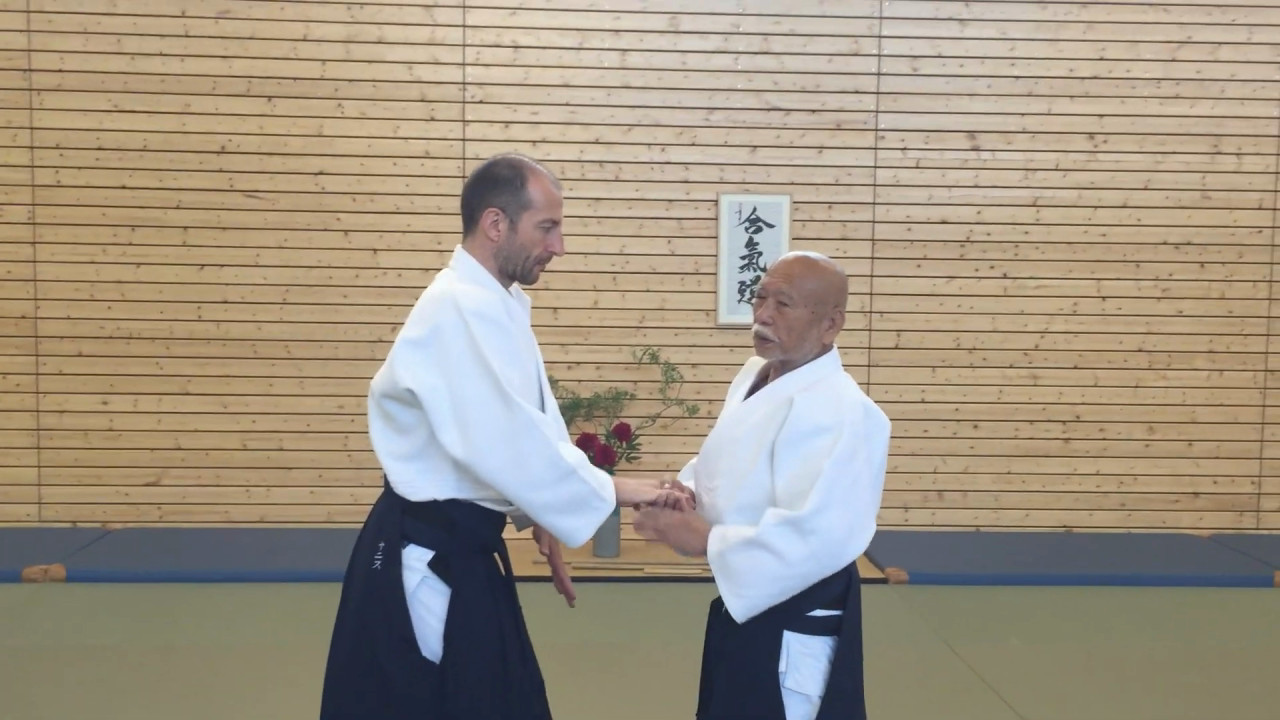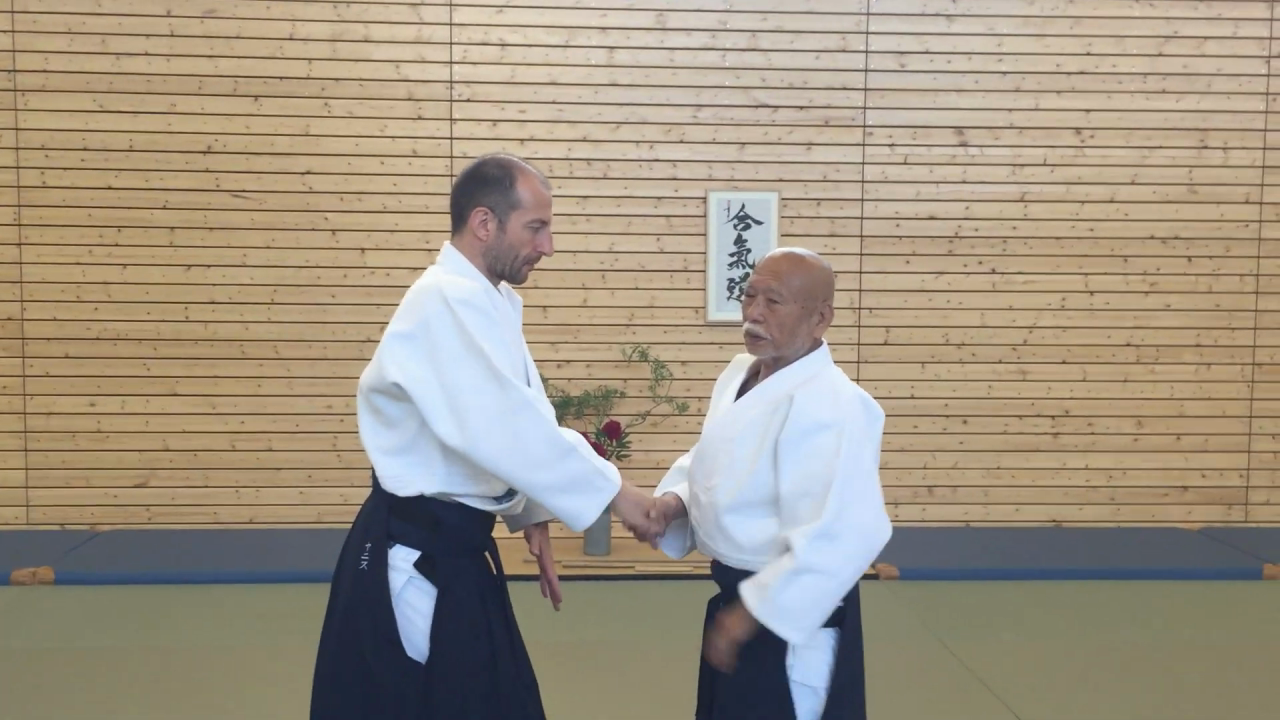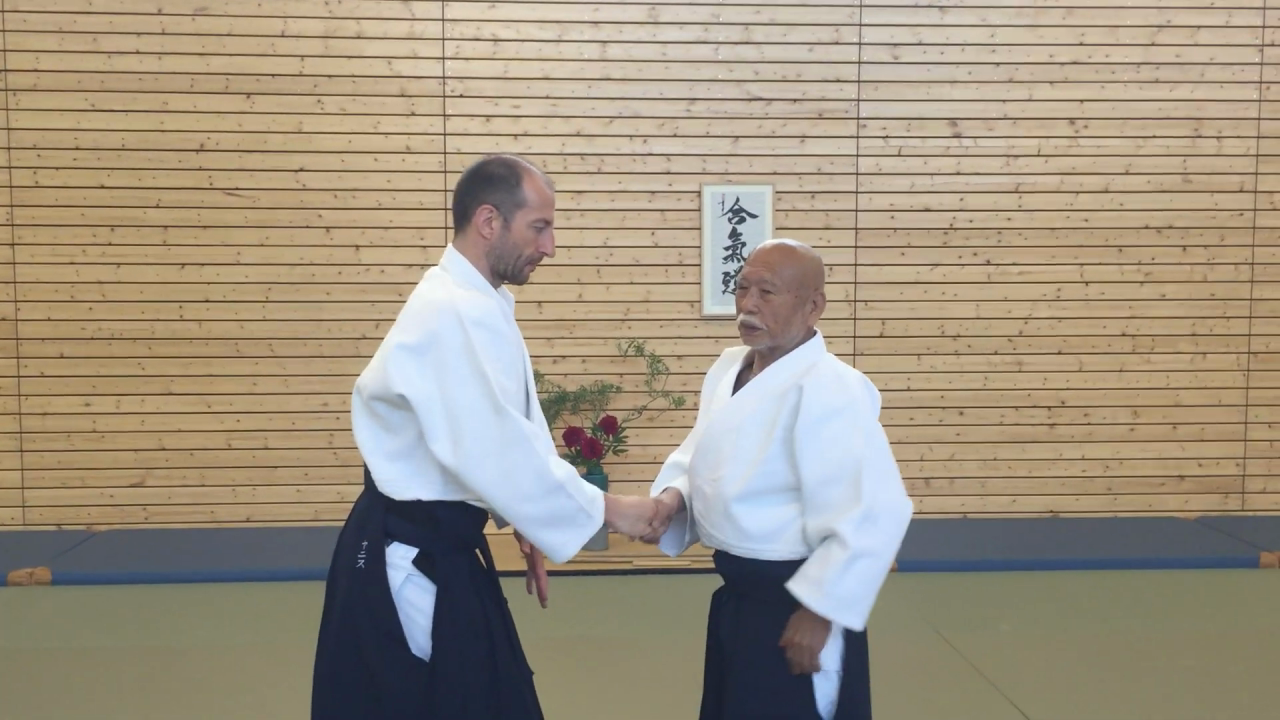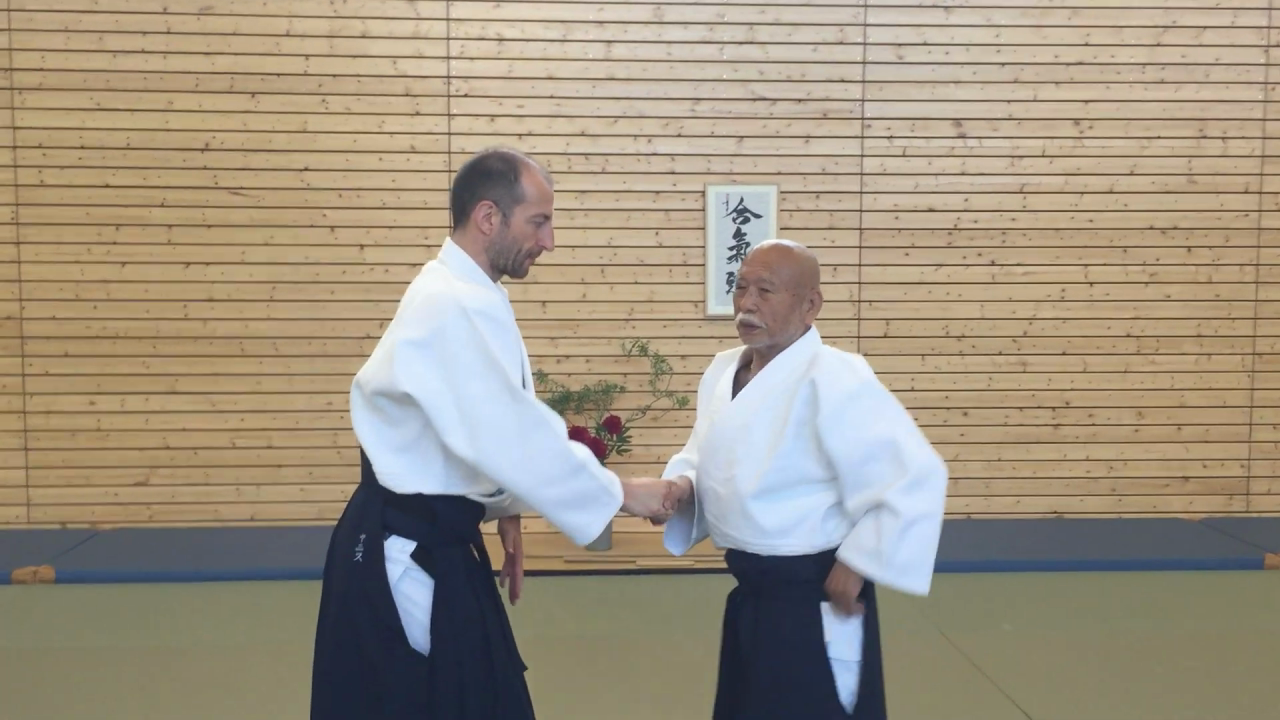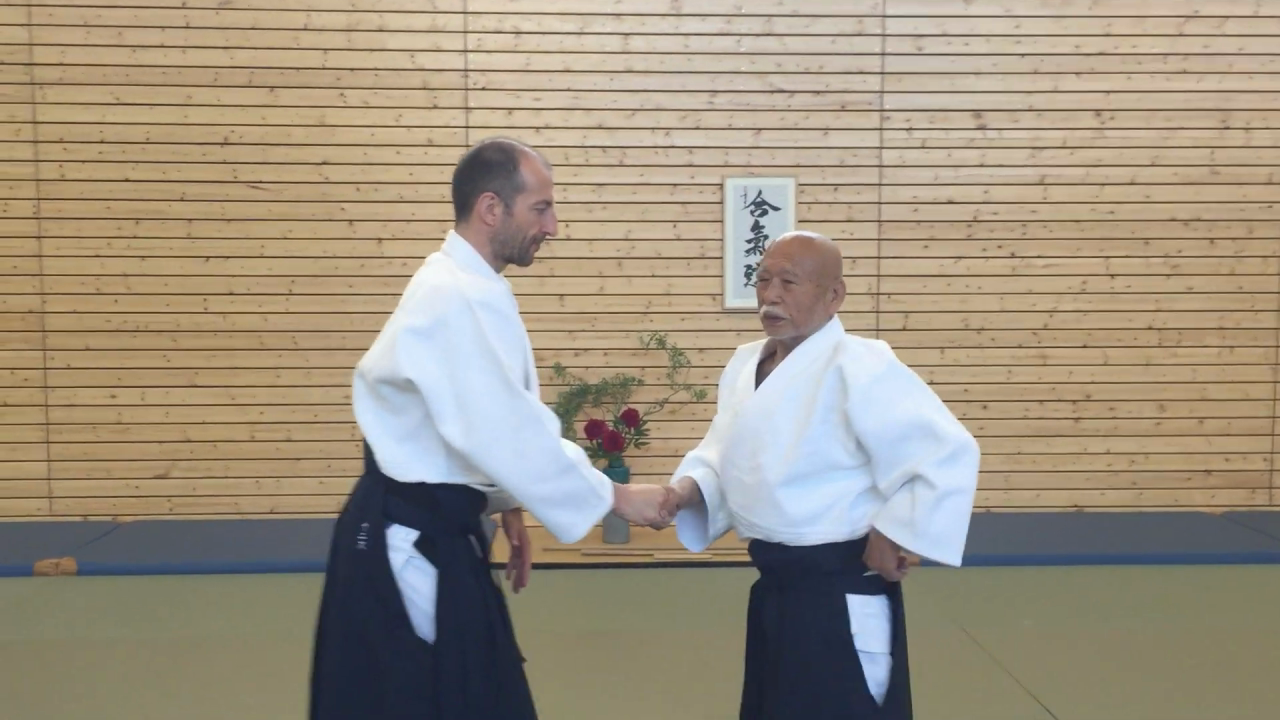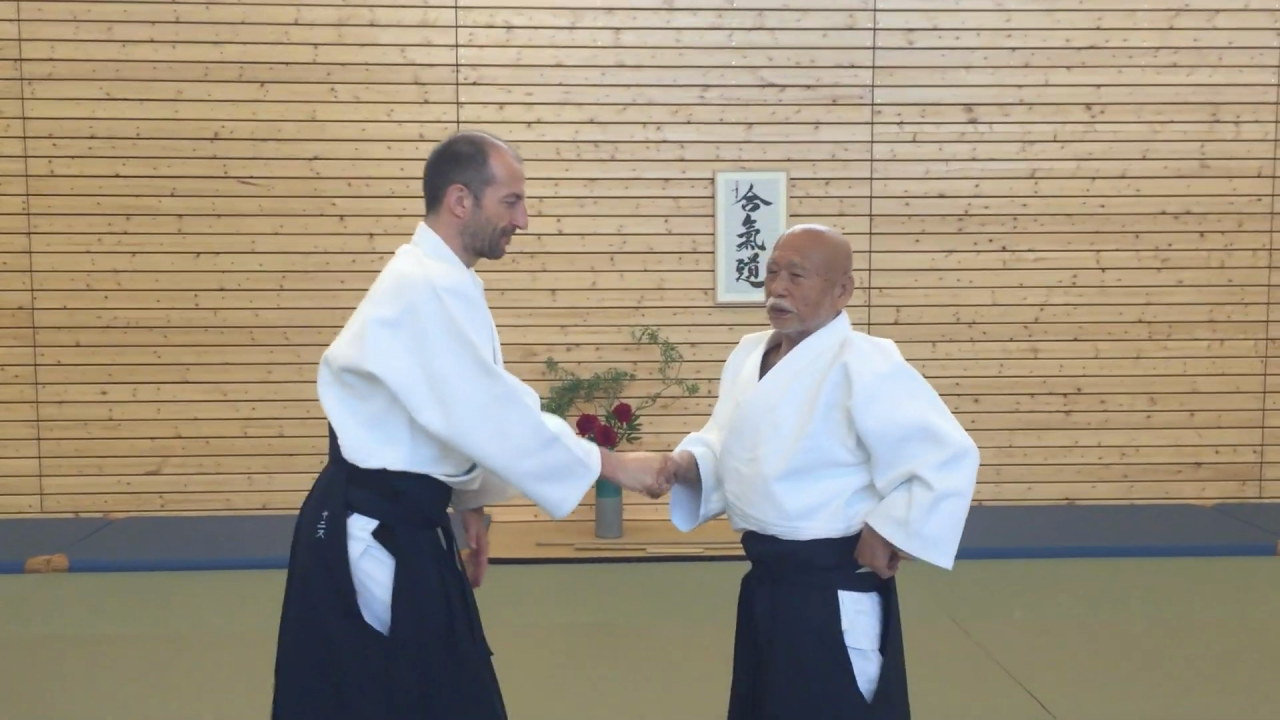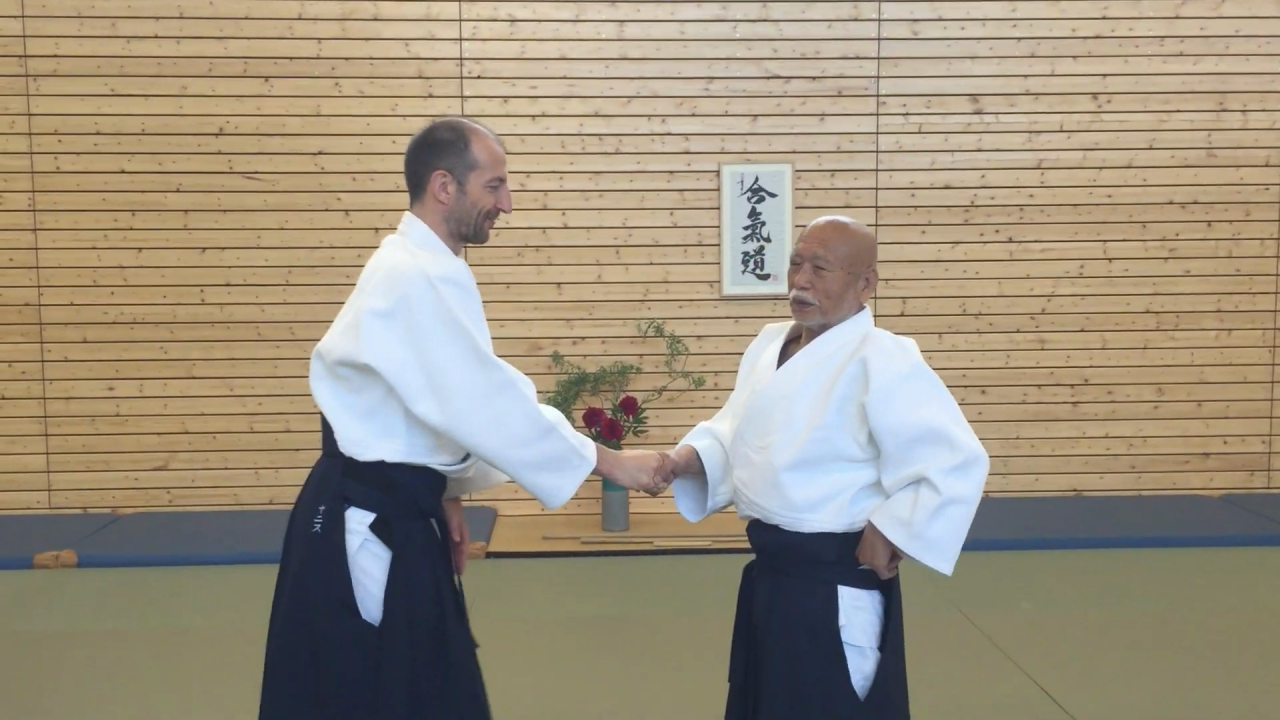
dt=0.2s
person 1, frame 1
left shoulder: (495, 303)
right shoulder: (460, 308)
left elbow: (530, 426)
right elbow: (507, 442)
left wrist: (544, 523)
right wrist: (613, 491)
left hip: (458, 554)
right hip: (425, 564)
person 1, frame 2
left shoulder: (490, 300)
right shoulder: (449, 301)
left elbow: (519, 420)
right elbow: (509, 429)
left wrist: (532, 519)
right wrist: (614, 489)
left hip: (452, 553)
right hip: (414, 563)
person 1, frame 3
left shoulder: (480, 300)
right shoulder: (455, 313)
left elbow: (513, 430)
right elbow: (497, 449)
left wrist: (529, 525)
right wrist: (605, 510)
left hip: (440, 551)
right hip: (407, 562)
person 1, frame 4
left shoulder: (466, 295)
right shoulder: (457, 307)
right elbow: (513, 437)
left wrist: (507, 516)
right wrist: (623, 493)
left hip: (433, 545)
right hip: (402, 558)
person 1, frame 5
left shoulder: (466, 286)
right shoulder: (460, 299)
right elbow: (506, 430)
left wrist: (508, 511)
right wrist: (615, 497)
left hip: (433, 535)
right hip: (404, 548)
person 1, frame 6
left shoulder: (435, 278)
right shoulder: (427, 287)
right elbow: (489, 413)
left wrist: (471, 508)
right wrist: (613, 466)
left hip: (402, 527)
right hip: (369, 537)
person 1, frame 7
left shoulder: (418, 266)
right shoulder: (419, 277)
right elbow: (486, 403)
left wrist: (447, 497)
right wrist: (608, 462)
left hip: (393, 517)
right hip: (365, 530)
person 2, frame 1
left shoulder: (837, 412)
right shoulder: (755, 377)
left elbow: (817, 537)
left wrist: (707, 539)
right wrist: (689, 495)
left hip: (796, 619)
right hip: (748, 603)
person 2, frame 2
left shoulder: (832, 406)
right shoulder: (740, 374)
left elbow: (840, 536)
right elbow: (713, 465)
left wrist: (752, 614)
right wrist: (676, 501)
left hip: (791, 617)
right hip: (741, 601)
person 2, frame 3
left shoulder: (831, 391)
right shoulder: (727, 368)
left elbow: (870, 516)
right elbow: (699, 453)
left wrist: (818, 613)
right wrist: (674, 497)
left hip: (798, 602)
right hip: (742, 594)
person 2, frame 4
left shoulder: (834, 380)
right shoulder: (723, 371)
left elbow: (914, 479)
right elbow: (704, 454)
left wrist: (857, 566)
right wrist: (684, 486)
left hip: (813, 602)
right hip: (754, 594)
person 2, frame 5
left shoulder: (861, 367)
right shoulder: (745, 365)
left elbow: (948, 454)
right elbow: (723, 455)
left wrist: (894, 535)
right wrist: (690, 488)
left hip: (841, 595)
right hip: (777, 587)
person 2, frame 6
left shoulder: (865, 364)
right shoulder: (748, 355)
left elbow: (947, 457)
right elbow: (727, 441)
left wrist: (888, 532)
right wrist: (687, 465)
left hip: (834, 592)
right hip: (769, 581)
person 2, frame 7
left shoulder: (884, 361)
right shoulder: (768, 344)
left elbow: (957, 461)
right elbow: (735, 432)
left wrist: (891, 532)
right wrist: (691, 457)
left hip: (836, 589)
right hip: (771, 573)
